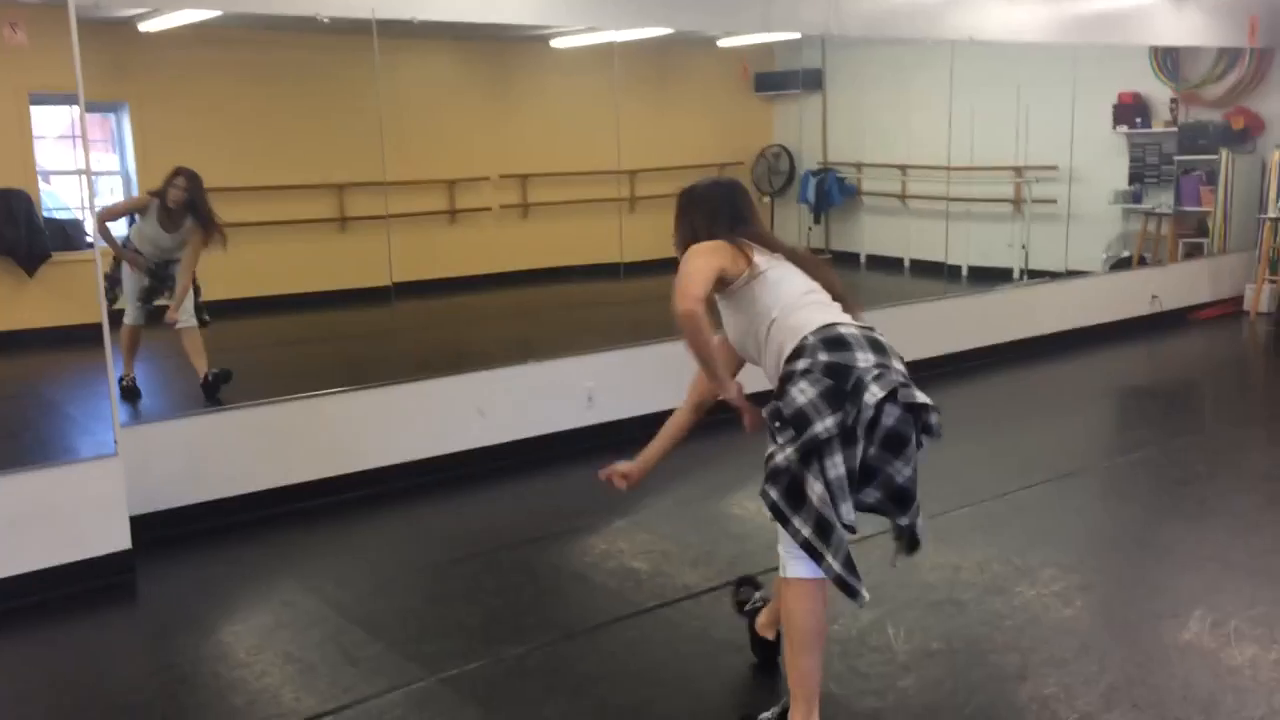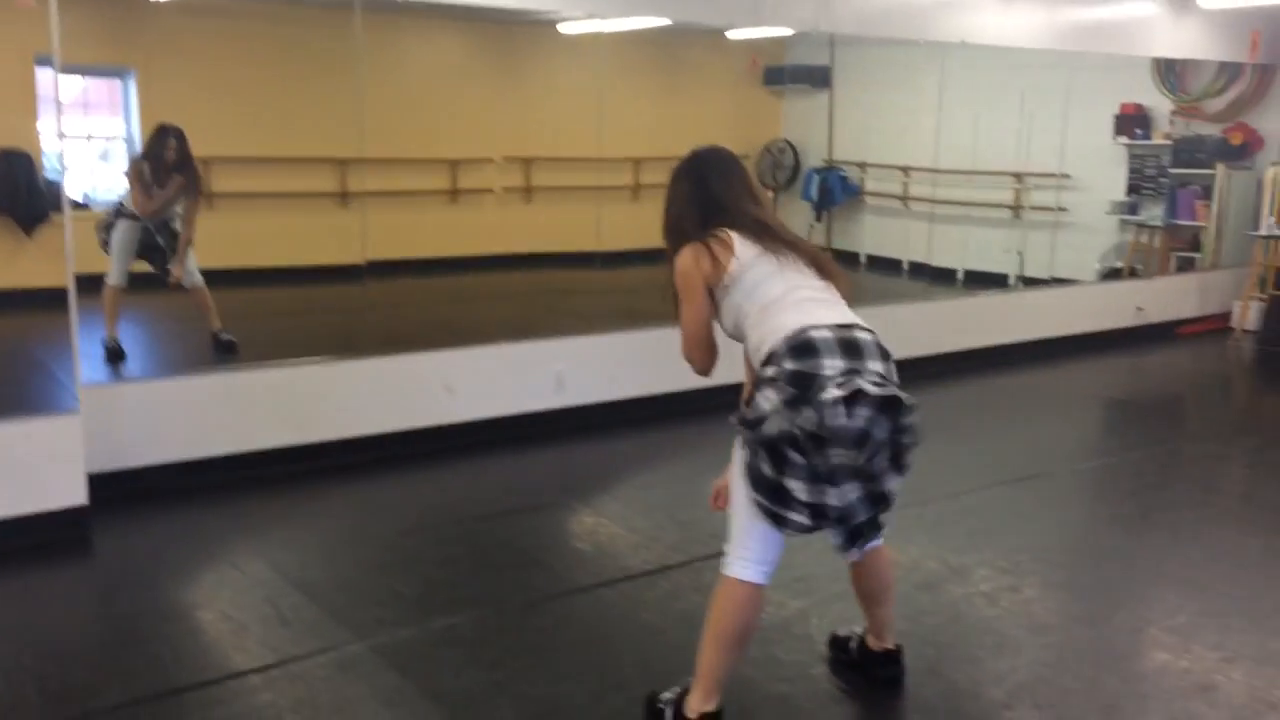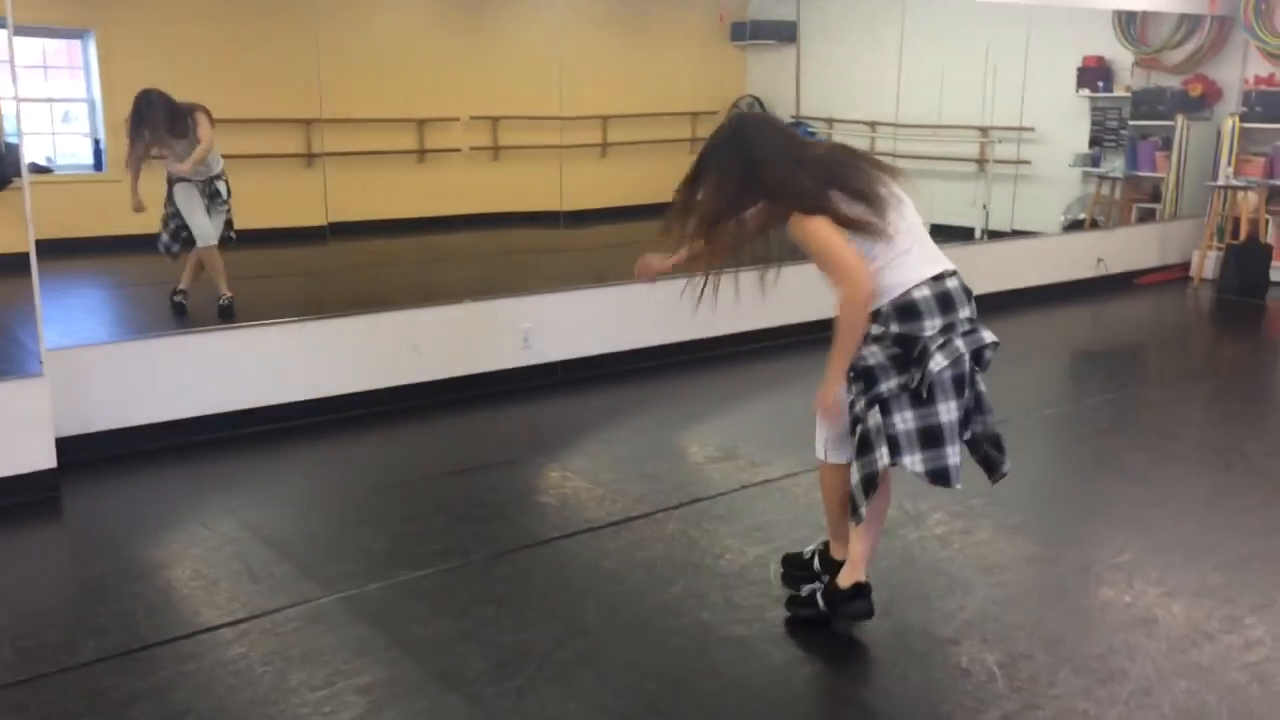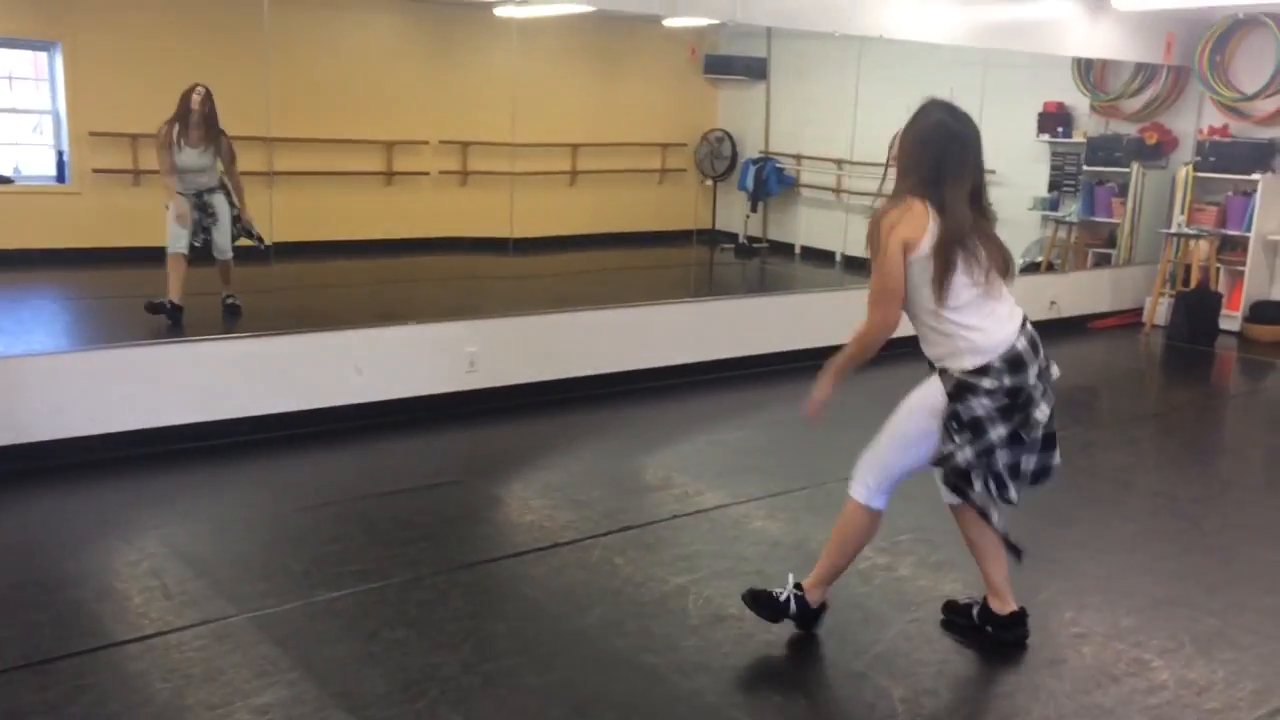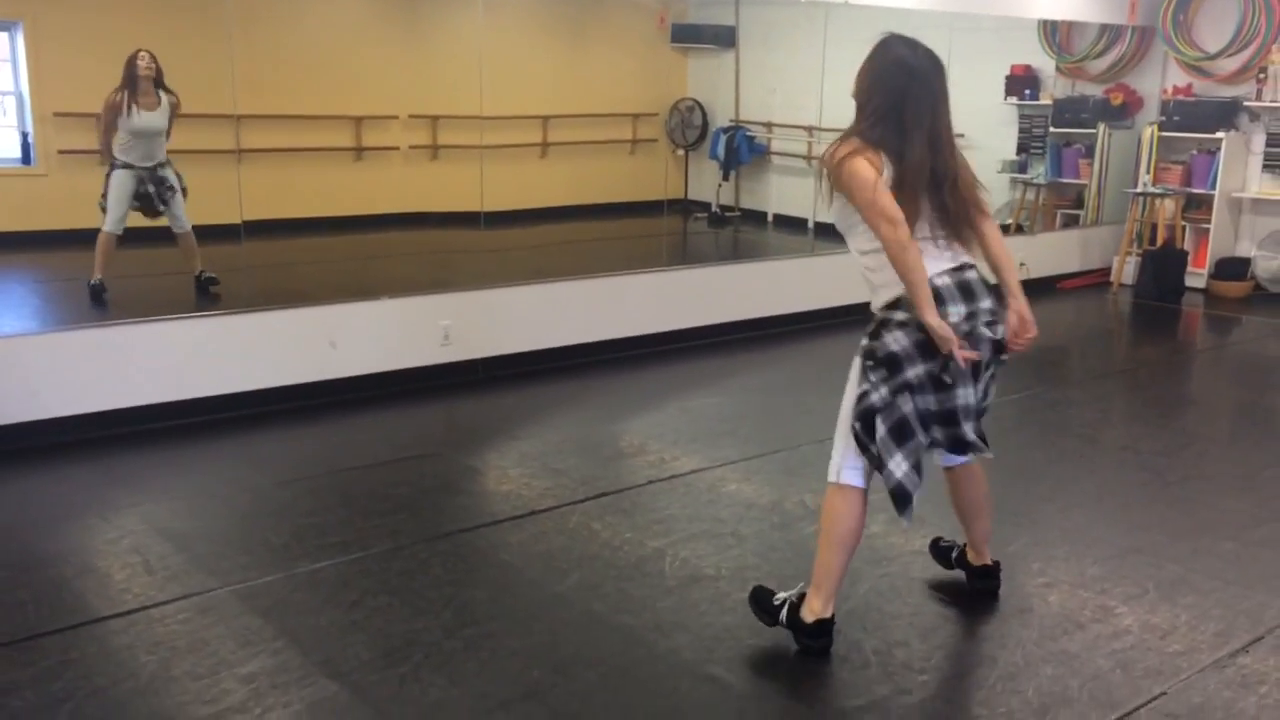
dt=0.7s
person 1, frame 1
left shoulder: (710, 253)
right shoulder: (765, 269)
left elbow: (688, 309)
right elbow: (704, 392)
left wrist: (732, 393)
right wrist: (644, 462)
left hip: (827, 373)
right hip: (875, 374)
left knee: (802, 545)
right knee: (809, 525)
right ankle: (770, 626)
person 1, frame 2
left shoulder: (697, 256)
right shoulder: (781, 245)
left elbow: (702, 361)
right wrist: (747, 463)
left hip: (803, 377)
right hip: (869, 366)
left knee: (751, 552)
right knee: (860, 520)
right ankle: (881, 649)
person 1, frame 3
left shoulder: (806, 218)
right shoulder: (842, 166)
left elbow: (861, 285)
right elbow: (751, 225)
left wrist: (837, 376)
right wrist: (674, 260)
left hip: (898, 321)
right hip: (950, 302)
left knee: (837, 442)
right knee: (868, 450)
left ankle: (837, 560)
right ankle: (849, 580)
person 1, frame 4
left shoulder: (899, 217)
right shoulder: (966, 211)
left elbow: (881, 325)
left wrist: (831, 372)
left hip: (976, 378)
right hip: (1019, 357)
left knee: (871, 476)
right knee: (964, 484)
left ankle: (809, 598)
right ankle: (1003, 611)
person 1, frame 5
left shoulder: (852, 156)
right shoulder: (940, 153)
left elbow: (893, 227)
right elbow: (983, 225)
left wrist: (927, 318)
right wrist: (1015, 302)
left hip: (907, 320)
right hip: (970, 301)
left knee: (850, 466)
right knee: (957, 445)
left ankle: (814, 612)
right ankle: (981, 562)
person 2, frame 1
left shoulder: (194, 224)
right shoulder: (148, 203)
left elbow: (187, 269)
right elbow: (100, 218)
left wrist: (175, 308)
right wrist: (121, 254)
left hip: (174, 262)
right hip: (138, 257)
left knee: (186, 317)
right knee: (134, 316)
left ankle: (205, 377)
right ankle: (127, 375)
person 2, frame 2
left shoulder: (188, 175)
right shoulder: (138, 168)
left elbow: (188, 223)
right elbow: (146, 210)
left wrist: (179, 263)
right wrist: (173, 191)
left hip: (168, 218)
right hip: (131, 217)
left knee: (191, 273)
right knee: (116, 273)
left ankle: (218, 331)
right ankle: (111, 338)
person 2, frame 3
left shoulder: (195, 115)
right shoulder: (153, 133)
left elbow: (207, 145)
right elbow: (135, 160)
left wrist: (187, 165)
right wrist: (135, 195)
left hip: (214, 180)
right hip: (184, 184)
left knee: (208, 239)
right knee: (205, 237)
left ankle: (181, 290)
right ankle: (225, 295)
person 2, frame 4
left shoulder: (216, 137)
right shoulder: (168, 132)
left elbow: (232, 174)
right elbow: (167, 174)
left wrist: (243, 209)
right wrist: (176, 205)
left hip: (213, 193)
right hip: (182, 195)
left knee: (223, 249)
right knee: (177, 245)
left ankle: (228, 296)
right ankle: (173, 303)
person 2, frame 5
left shoulder: (171, 101)
right shoulder: (118, 100)
right elbow: (105, 133)
right wrist: (110, 162)
left hip: (159, 168)
right hip: (125, 168)
left knee: (181, 222)
right knee: (113, 222)
left ankle: (200, 274)
right ankle: (97, 279)
